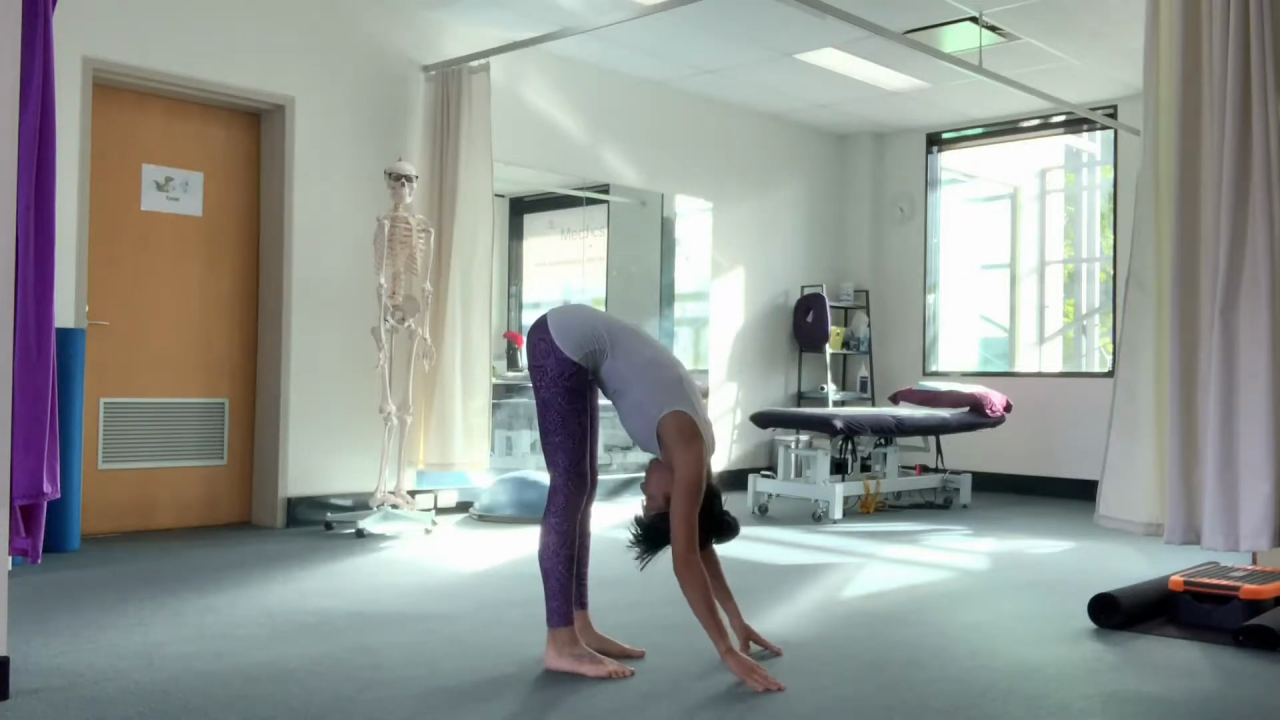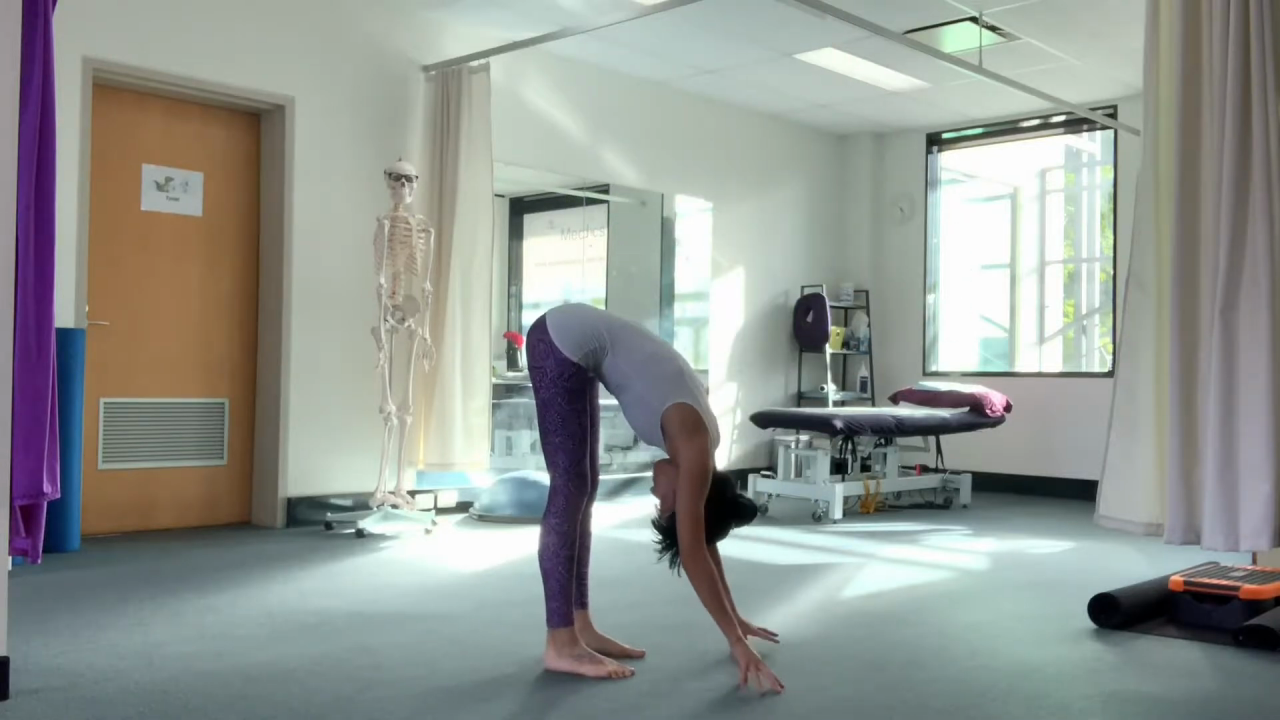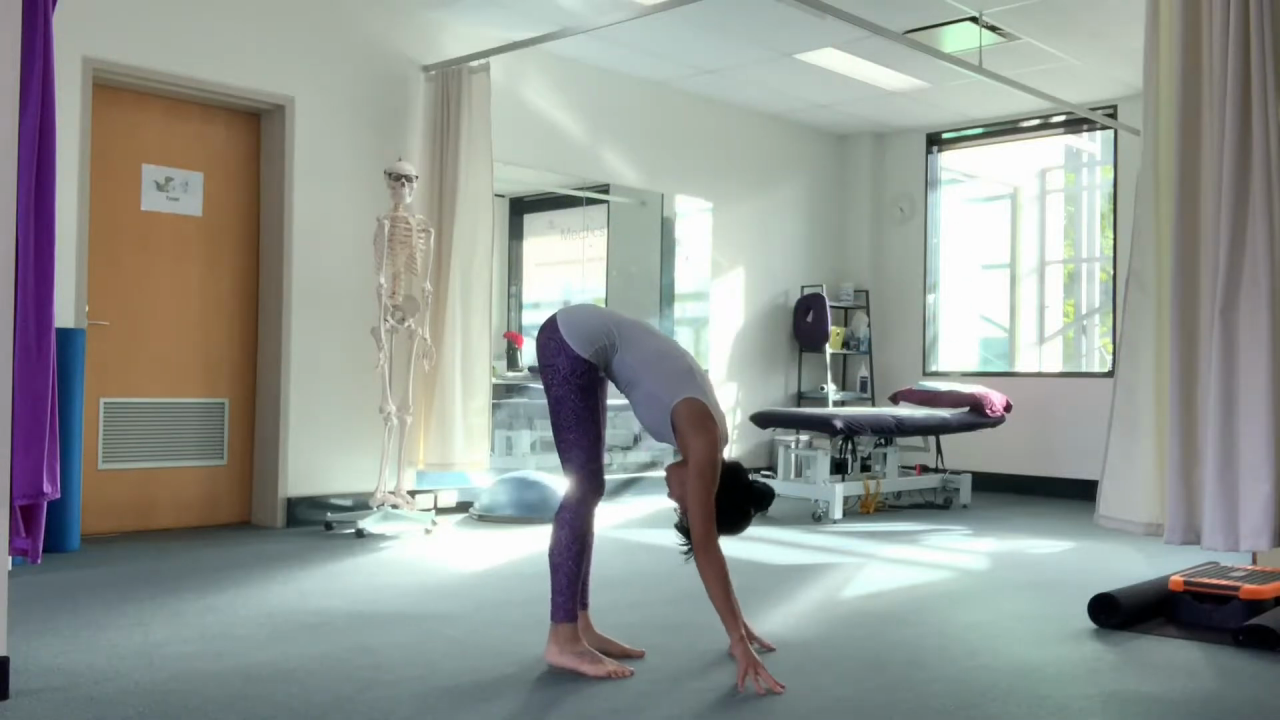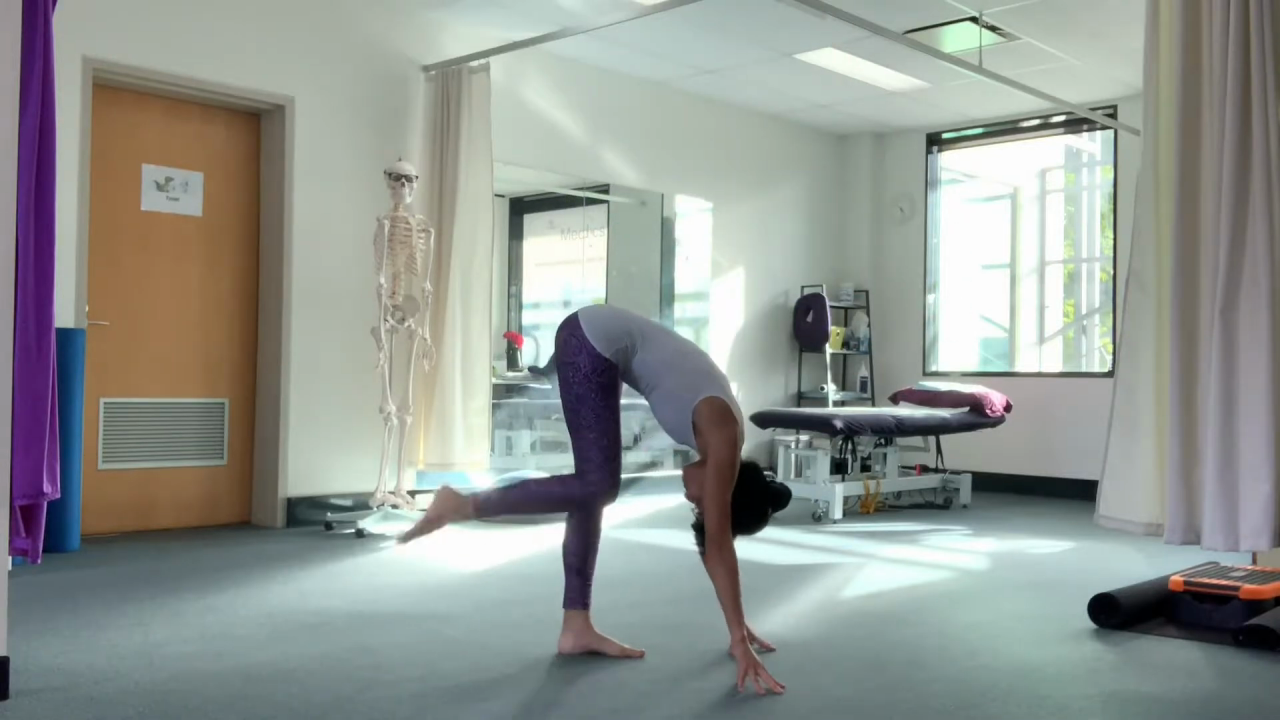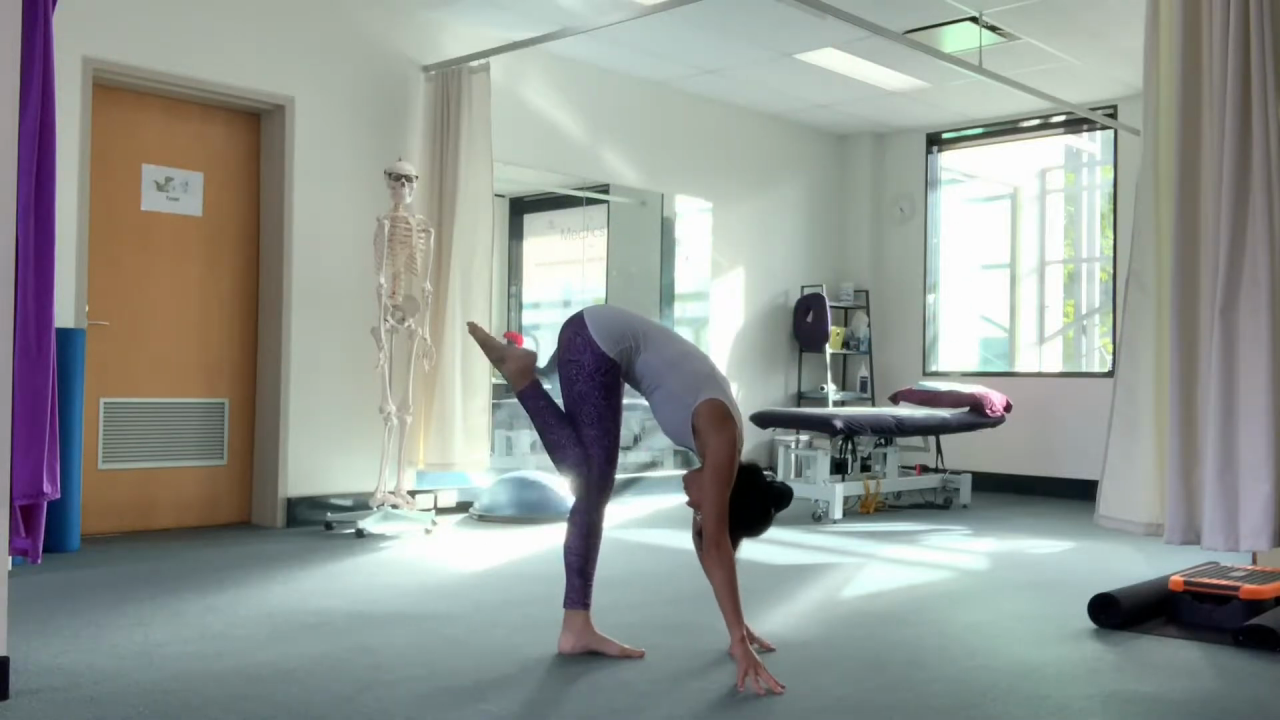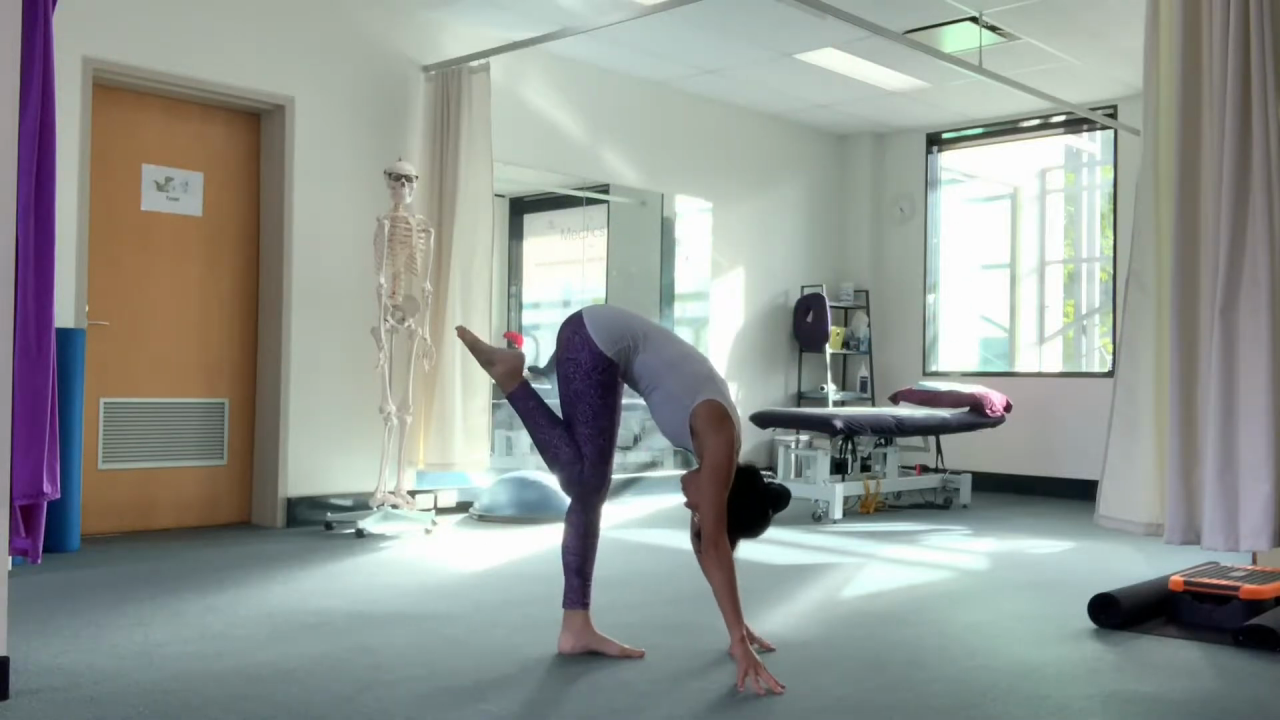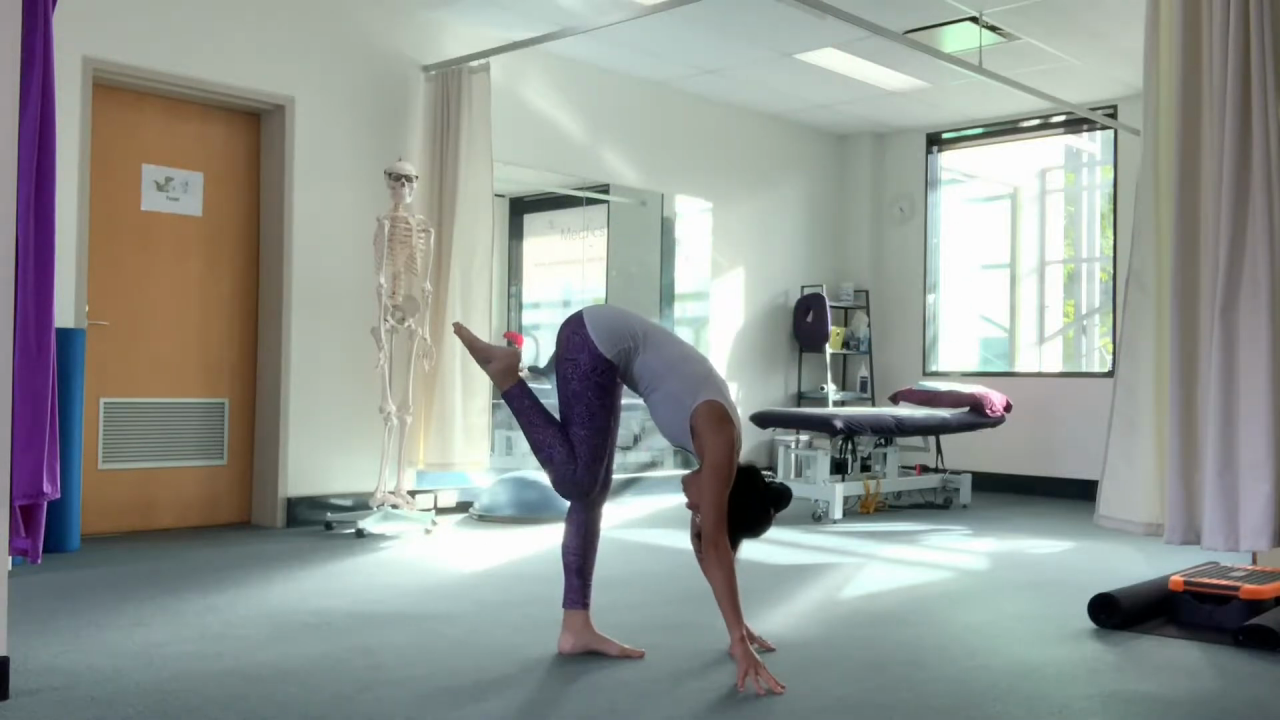
dt=0.3s
person 1, frame 1
left shoulder: (690, 445)
right shoulder: (688, 450)
left elbow: (699, 549)
right elbow: (686, 560)
left wrist: (737, 622)
right wrist: (729, 652)
left hip: (577, 343)
right hip: (566, 342)
left knee: (581, 491)
right knee: (570, 493)
left ankle: (579, 627)
right ankle: (561, 645)
person 1, frame 2
left shoulder: (695, 439)
right shoulder: (693, 443)
left elbow: (701, 542)
right elbow: (693, 552)
left wrist: (736, 621)
right wrist: (737, 642)
left hip: (576, 344)
right hip: (565, 341)
left knee: (582, 491)
right knee: (570, 494)
left ankle: (579, 628)
right ankle: (561, 645)
person 1, frame 3
left shoulder: (703, 436)
right shoulder: (704, 437)
left elbow: (705, 538)
right elbow: (705, 546)
left wrist: (737, 625)
right wrist: (738, 640)
left hip: (586, 343)
right hip: (572, 338)
left knee: (587, 492)
right knee: (584, 490)
left ankle: (578, 628)
right ankle: (563, 640)
person 1, frame 4
left shoulder: (719, 438)
right shoulder: (723, 438)
left elbow: (717, 540)
right elbow: (717, 542)
left wrist: (738, 628)
right wrist: (738, 640)
left hip: (598, 343)
right hip: (592, 340)
left knee: (592, 491)
right knee: (598, 487)
left ankle: (577, 628)
right ankle: (464, 505)
person 1, frame 5
left shoulder: (718, 437)
right shoulder: (722, 436)
left elbow: (710, 540)
right elbow: (714, 544)
left wrist: (738, 628)
right wrist: (739, 640)
left hip: (606, 345)
right hip: (598, 337)
left knee: (593, 489)
right knee: (592, 482)
left ankle: (577, 629)
person 1, frame 6
left shoulder: (716, 438)
right shoulder: (719, 437)
left elbow: (706, 541)
right elbow: (714, 543)
left wrist: (739, 628)
right wrist: (739, 639)
left hip: (604, 345)
right hip: (596, 337)
left knee: (590, 490)
right knee: (585, 483)
left ankle: (577, 628)
right ankle: (511, 377)
person 1, frame 7
left shoulder: (718, 437)
right shoulder: (719, 440)
left elbow: (706, 540)
right elbow: (713, 543)
left wrist: (736, 630)
right wrist: (739, 638)
left hip: (606, 350)
right hip: (596, 337)
left knee: (591, 491)
right knee: (577, 481)
left ankle: (577, 629)
